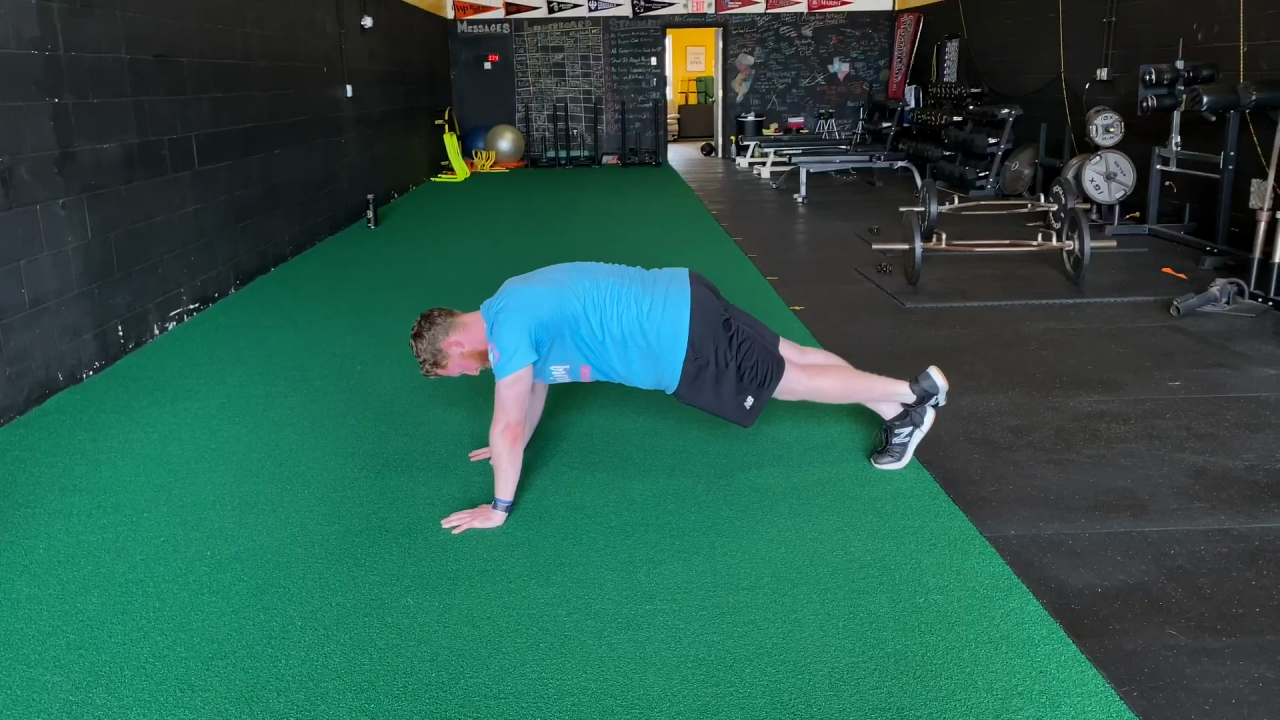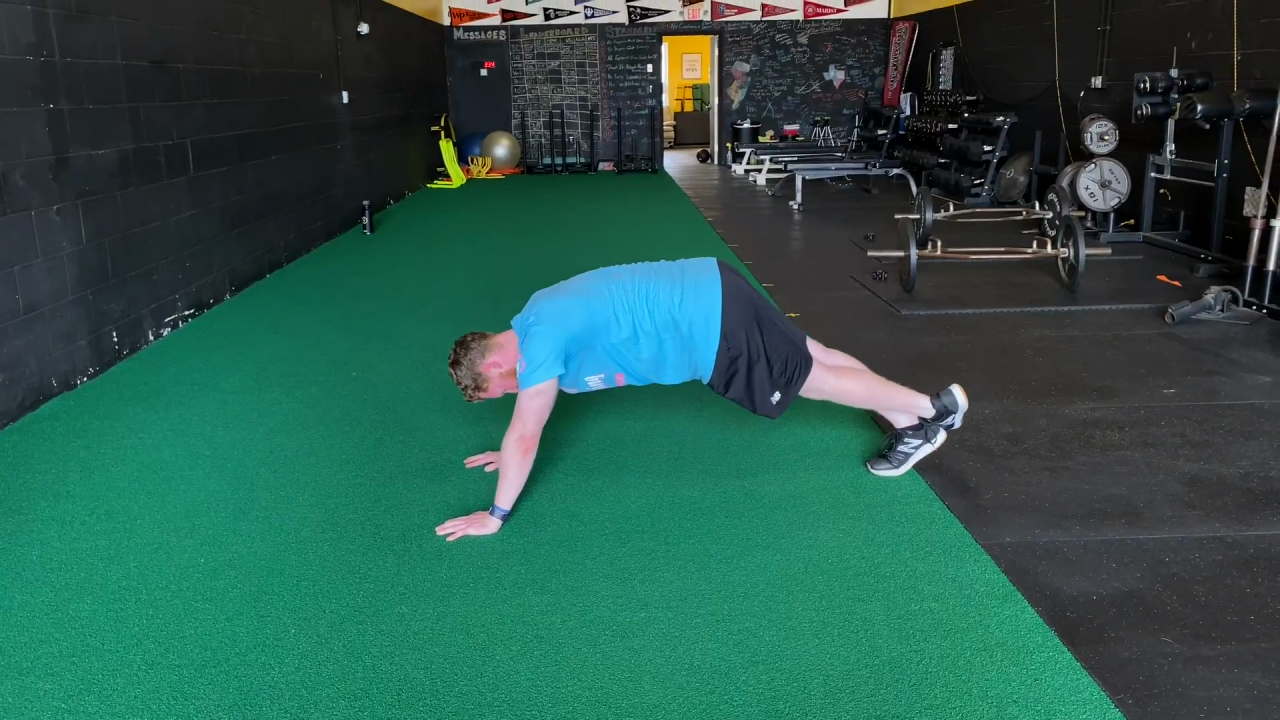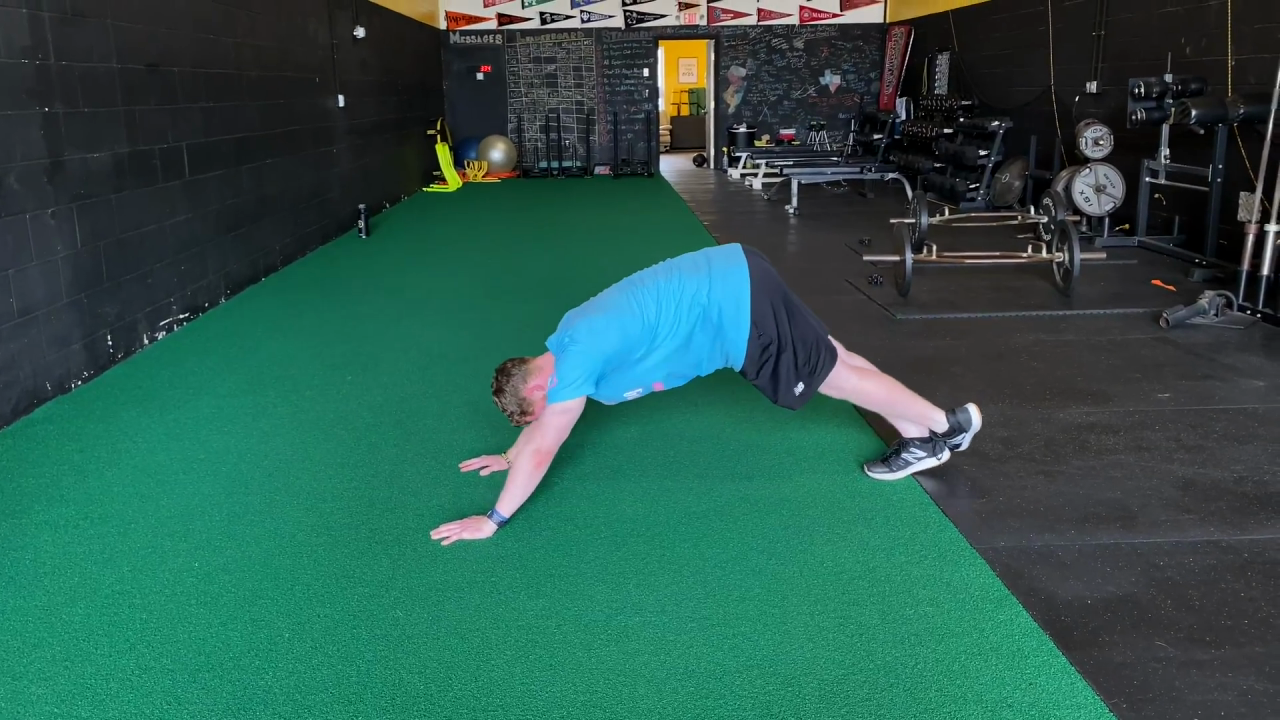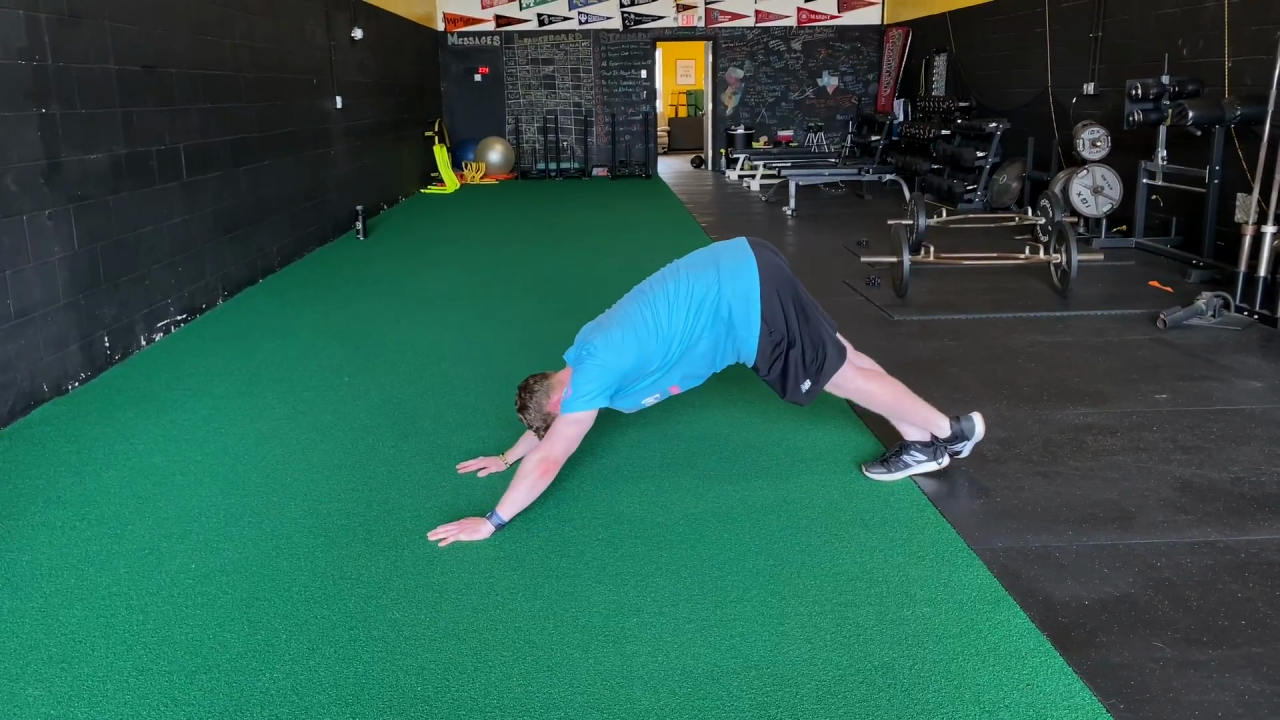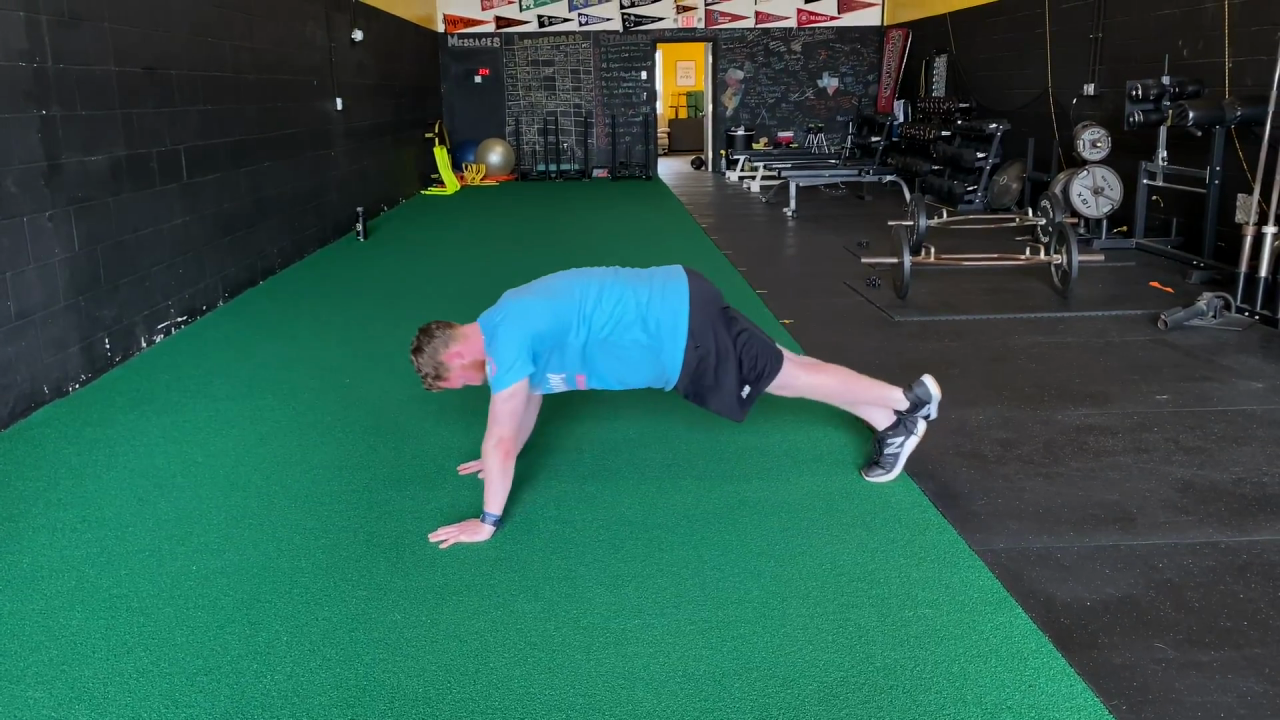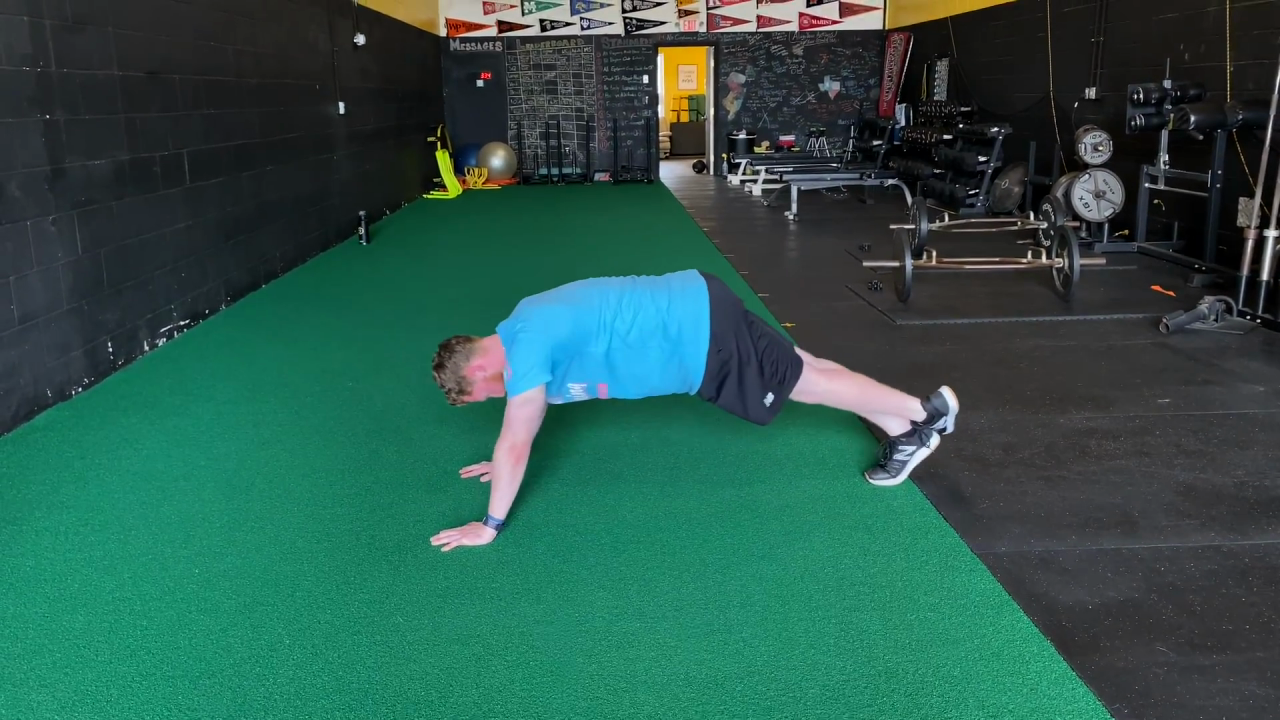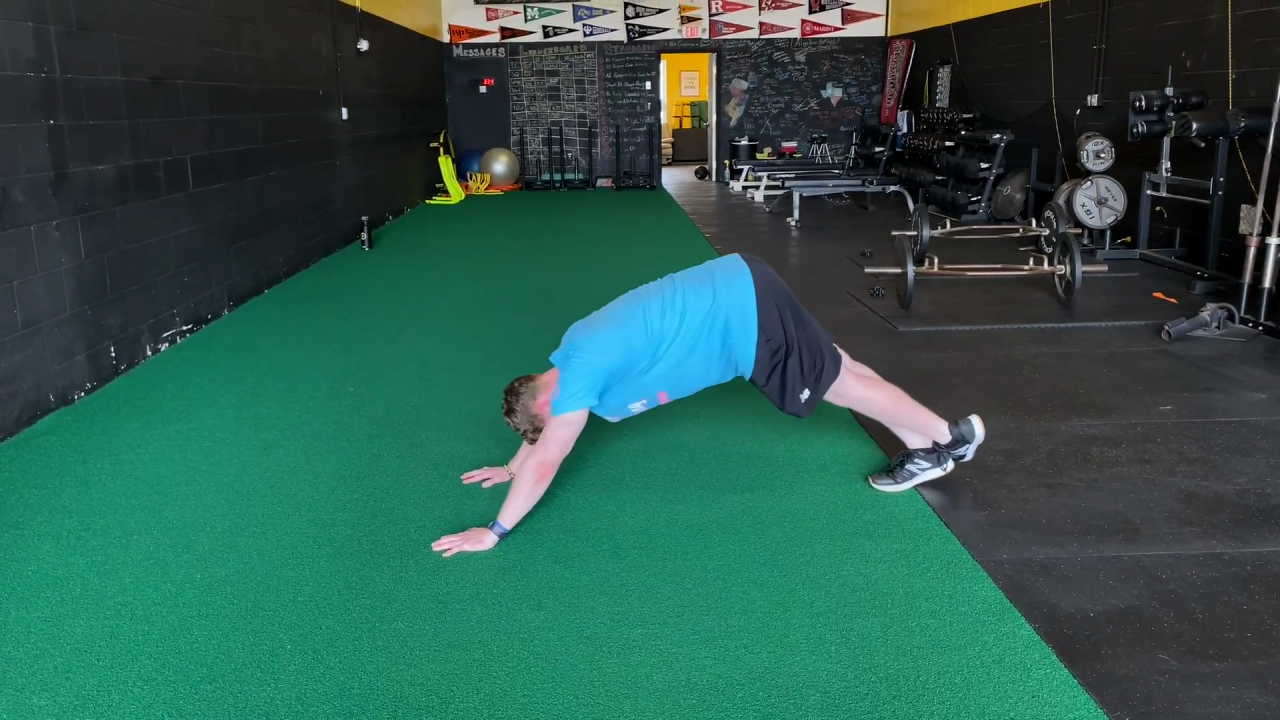
dt=0.7s
person 1, frame 1
left shoulder: (507, 328)
right shoulder: (514, 306)
left elbow: (506, 424)
right elbow: (536, 383)
left wrist: (499, 506)
right wrist: (513, 448)
left hip: (682, 344)
right hip: (680, 306)
left knee: (791, 381)
right knee: (789, 356)
left ankle: (913, 394)
right ankle: (898, 411)
person 1, frame 2
left shoulder: (539, 341)
right shoulder: (538, 321)
left elbow: (525, 434)
right elbow: (536, 412)
left wrist: (496, 514)
right wrist: (511, 452)
left hip: (711, 326)
right hip: (709, 295)
left knee: (815, 379)
right knee: (812, 356)
left ankle: (933, 408)
right ankle: (910, 422)
person 1, frame 3
left shoulder: (576, 360)
right shoulder: (570, 342)
left elbow: (542, 447)
right elbow: (542, 414)
left wrist: (493, 519)
right wrist: (509, 456)
left hip: (737, 308)
right hip: (733, 281)
left knee: (832, 376)
right knee: (830, 357)
left ankle: (945, 424)
right ankle: (919, 435)
person 1, frame 4
left shoulder: (593, 371)
right shoulder: (586, 353)
left elbow: (549, 457)
right elbow: (549, 417)
left wrist: (493, 521)
right wrist: (507, 457)
left hip: (748, 298)
right hip: (743, 273)
left knee: (838, 373)
right knee: (836, 355)
left ankle: (947, 432)
right ankle: (921, 440)
person 1, frame 5
left shoulder: (504, 339)
right shoulder: (509, 322)
left elbow: (501, 438)
right elbow: (528, 399)
left wrist: (487, 521)
right wrist: (498, 461)
left hip: (677, 328)
right hip: (674, 304)
left knee: (782, 377)
right knee: (779, 369)
left ankle: (907, 404)
right ankle: (893, 421)
person 1, frame 6
left shoulder: (524, 347)
right shoulder: (528, 330)
left elbow: (515, 442)
right elbow: (531, 418)
left wrist: (491, 524)
right wrist: (504, 463)
left hip: (700, 334)
right hip: (695, 311)
left knee: (804, 382)
right knee: (798, 369)
left ankle: (926, 414)
right ankle: (906, 428)
person 1, frame 7
left shoulder: (581, 374)
right shoulder: (575, 356)
left elbow: (546, 460)
right elbow: (546, 426)
left wrist: (494, 531)
right wrist: (511, 468)
left hip: (746, 315)
right hip: (739, 291)
left knee: (837, 383)
right knee: (834, 367)
left ankle: (949, 437)
right ankle: (923, 446)
